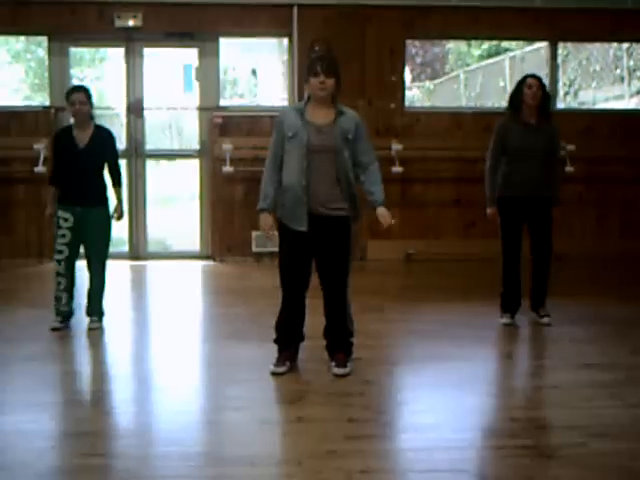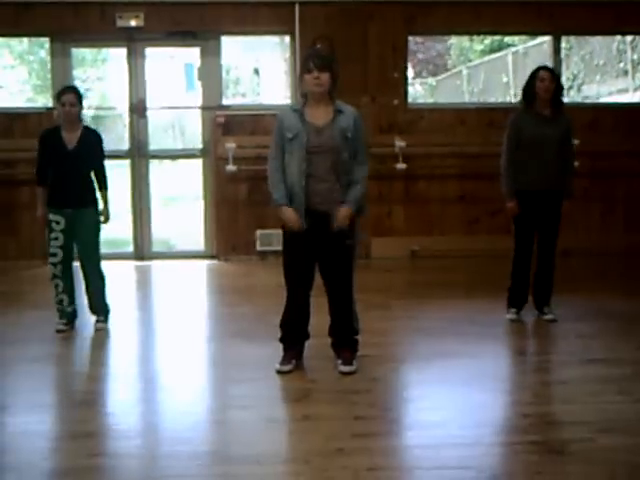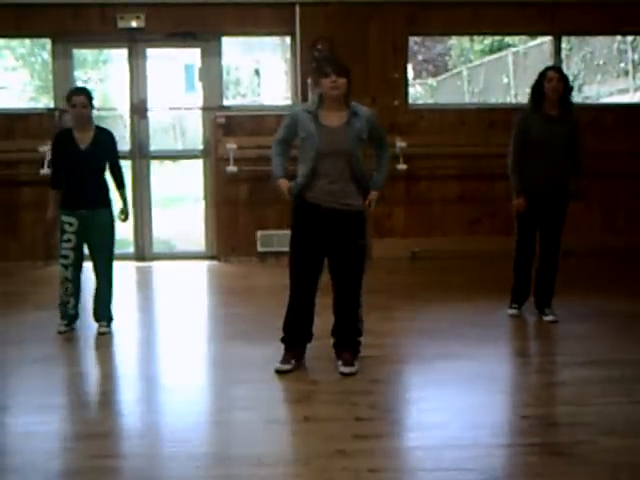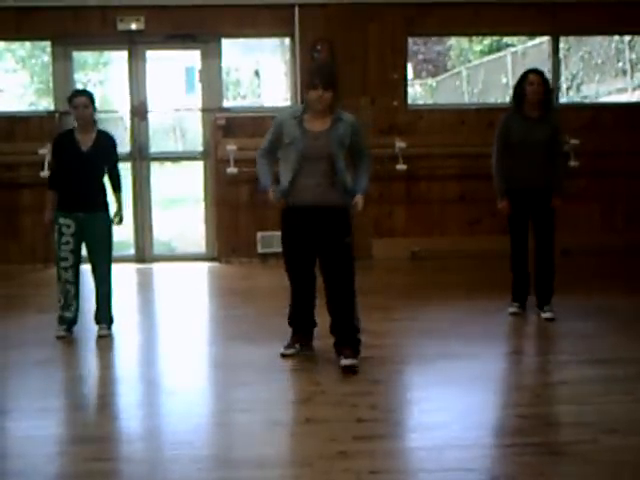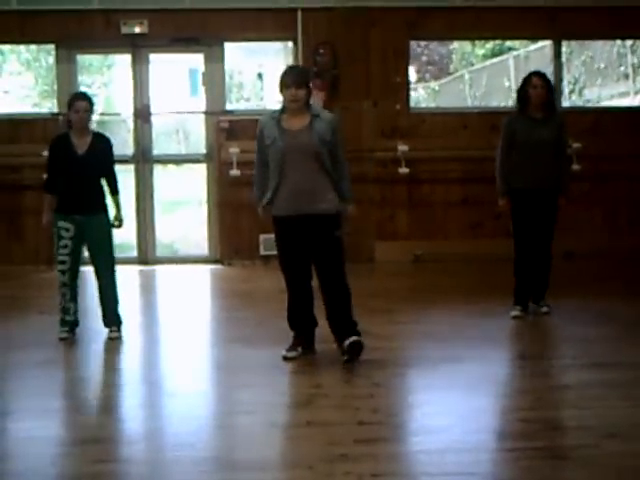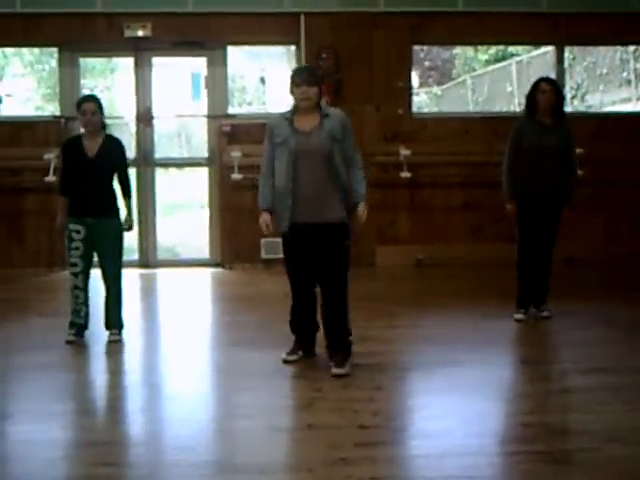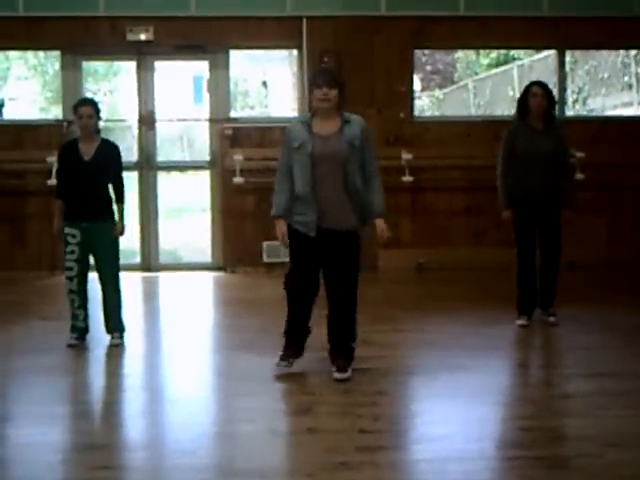
dt=0.5s
person 1, frame 1
left shoulder: (350, 121)
right shoulder: (288, 118)
left elbow: (367, 164)
right elbow: (273, 165)
left wrist: (378, 202)
right wrist: (265, 207)
left hip: (336, 216)
right hip: (295, 216)
left knee: (336, 287)
right knee: (292, 286)
left ankle: (340, 350)
right ankle: (287, 349)
person 1, frame 2
left shoulder: (349, 117)
right shoulder: (287, 118)
left elbow: (361, 163)
right elbow: (276, 164)
left wrist: (351, 201)
right wrist: (282, 203)
left hip: (337, 213)
right hip: (299, 213)
left knee: (340, 283)
right knee: (297, 284)
left ankle: (345, 347)
right ankle: (292, 347)
person 1, frame 3
left shoulder: (364, 118)
right shoulder: (301, 116)
left elbow: (382, 149)
right elbow: (280, 143)
left wrist: (376, 186)
right wrist: (280, 175)
left hip: (349, 211)
right hip: (310, 208)
left knee: (348, 283)
right knee: (301, 280)
left ankle: (347, 348)
right ankle: (293, 348)
person 1, frame 4
left shoulder: (348, 124)
right shoulder: (286, 122)
left elbow: (361, 160)
right elbow: (265, 153)
left wrist: (360, 191)
right wrist: (268, 185)
left hip: (335, 211)
right hip: (295, 211)
left knee: (340, 280)
right knee: (299, 278)
left ankle: (347, 346)
right ankle: (301, 334)
person 1, frame 5
left shoulder: (327, 122)
right shoulder: (267, 125)
left elbow: (339, 163)
right elbow: (261, 167)
left wrist: (346, 198)
right wrist: (262, 200)
left hip: (324, 210)
right hip: (285, 214)
left knee: (332, 274)
right knee: (295, 279)
left ankle: (347, 334)
right ankle: (302, 337)
person 1, frame 6
left shoulder: (337, 120)
right shoulder: (277, 126)
left elbow: (353, 164)
right elbow: (268, 170)
left wrist: (360, 199)
right wrist: (265, 208)
left hip: (332, 218)
right hip: (294, 219)
left knee: (334, 285)
right knee: (300, 284)
left ankle: (339, 349)
right ankle: (303, 340)
person 1, frame 7
left shoulder: (357, 128)
right shoulder: (295, 130)
left elbow: (370, 174)
right elbow: (284, 176)
left wrist: (377, 214)
right wrist: (279, 215)
left hip: (345, 225)
right hip: (304, 223)
left knee: (343, 293)
right knee: (299, 287)
left ankle: (341, 354)
right ankle: (292, 344)
person 2, frame 1
left shoulder: (549, 128)
right shoulder: (506, 126)
left elbow: (555, 165)
right elbow: (492, 163)
left wrist: (553, 198)
right wrist: (492, 201)
left hip: (540, 199)
right hip: (510, 198)
left knee: (542, 252)
right knee: (511, 255)
left ankle: (539, 304)
right ankle: (508, 308)
person 2, frame 2
left shoulder: (562, 120)
right shoulder: (520, 118)
left elbow: (568, 159)
right elbow: (508, 158)
left wrist: (566, 192)
right wrist: (510, 195)
left hip: (552, 194)
right hip: (525, 192)
left knee: (548, 249)
right knee: (523, 249)
left ankle: (543, 302)
right ankle: (514, 303)
person 2, frame 3
left shoulder: (570, 121)
right shoulder: (528, 118)
left elbow: (575, 158)
right elbow: (515, 157)
left wrist: (572, 187)
right wrist: (518, 192)
left hip: (557, 194)
right hip: (530, 192)
left knee: (550, 249)
right knee: (524, 248)
left ankle: (544, 303)
right ankle: (517, 300)
person 2, frame 4
left shoulder: (551, 120)
right shoulder: (510, 120)
left elbow: (558, 157)
right elbow: (499, 158)
left wrist: (557, 191)
right wrist: (502, 194)
left hip: (543, 191)
right hip: (516, 191)
left knee: (545, 246)
right knee: (518, 246)
left ankle: (544, 301)
right ankle: (518, 298)
person 2, frame 5
left shoulder: (556, 121)
right shoulder: (514, 121)
left elbow: (563, 157)
right elbow: (503, 158)
left wrist: (562, 191)
right wrist: (503, 192)
left hip: (547, 192)
right hip: (520, 191)
left knee: (543, 245)
right knee: (523, 246)
left ankle: (539, 296)
right ankle: (520, 301)
person 2, frame 6
left shoulder: (563, 128)
right shoulder: (523, 126)
left elbow: (570, 164)
right elbow: (510, 163)
left wrist: (568, 196)
right wrist: (510, 197)
left hip: (552, 197)
right hip: (527, 196)
left knee: (545, 249)
right knee: (527, 249)
left ankle: (540, 300)
right ankle: (523, 303)
person 2, frame 7
left shoulder: (555, 132)
right shoulder: (515, 131)
left elbow: (564, 168)
right elbow: (504, 169)
left wrist: (564, 200)
right wrist: (505, 204)
left hip: (549, 202)
right hip: (522, 202)
left knee: (552, 253)
right knee: (525, 256)
left ankle: (548, 303)
right ankle: (525, 309)
person 3, frame 1
left shoulder: (104, 135)
right shoulder: (61, 136)
left elbow: (114, 170)
right elbow: (56, 173)
left wrist: (119, 202)
right wrist: (51, 203)
left hip: (96, 206)
right hip: (67, 206)
left knee: (96, 261)
right knee: (62, 260)
left ankle: (95, 313)
right ankle: (62, 313)
person 3, frame 2
left shoulder: (92, 137)
right shoulder: (48, 137)
left elbow: (100, 172)
right elbow: (42, 173)
left wrist: (105, 204)
right wrist: (41, 205)
left hip: (86, 206)
right hip: (58, 208)
left knee: (91, 261)
right knee: (59, 263)
left ankle: (101, 312)
right ankle: (66, 315)
person 3, frame 3
left shoulder: (105, 137)
right shoulder: (61, 138)
left elbow: (115, 170)
right elbow: (56, 175)
left wrist: (124, 203)
right wrist: (53, 206)
left hip: (100, 208)
right hip: (70, 209)
left knee: (103, 264)
right knee: (68, 264)
left ankle: (103, 317)
right ankle: (67, 316)
person 3, frame 4
left shoulder: (106, 140)
right shoulder: (62, 140)
left elbow: (113, 174)
right elbow: (55, 177)
left wrist: (120, 206)
right wrist: (50, 208)
left hip: (97, 211)
right hip: (67, 212)
left knee: (102, 267)
right knee: (66, 267)
left ankle: (104, 320)
right ankle: (66, 321)
person 3, frame 5
left shoulder: (102, 142)
right shoulder: (58, 143)
left elbow: (110, 177)
right elbow: (51, 180)
left wrist: (118, 209)
right wrist: (47, 211)
left hip: (96, 213)
right hip: (66, 214)
left knee: (105, 268)
right knee: (65, 270)
left ankle: (113, 322)
right ankle: (68, 323)
person 3, frame 6
left shoulder: (114, 145)
right shoulder: (70, 146)
left elbow: (124, 180)
right elbow: (65, 183)
left wrist: (129, 213)
right wrist: (61, 213)
left hip: (107, 216)
right hip: (77, 218)
left knee: (111, 273)
right knee: (77, 273)
left ankle: (114, 326)
right ankle: (77, 325)
person 3, frame 7
left shoulder: (110, 149)
right shoulder: (67, 150)
left elbow: (118, 186)
right elbow: (61, 187)
left wrist: (120, 219)
right wrist: (58, 218)
left hip: (103, 221)
right hip: (74, 222)
left knee: (109, 277)
right knee: (74, 277)
left ankle: (115, 329)
right ankle: (78, 329)
